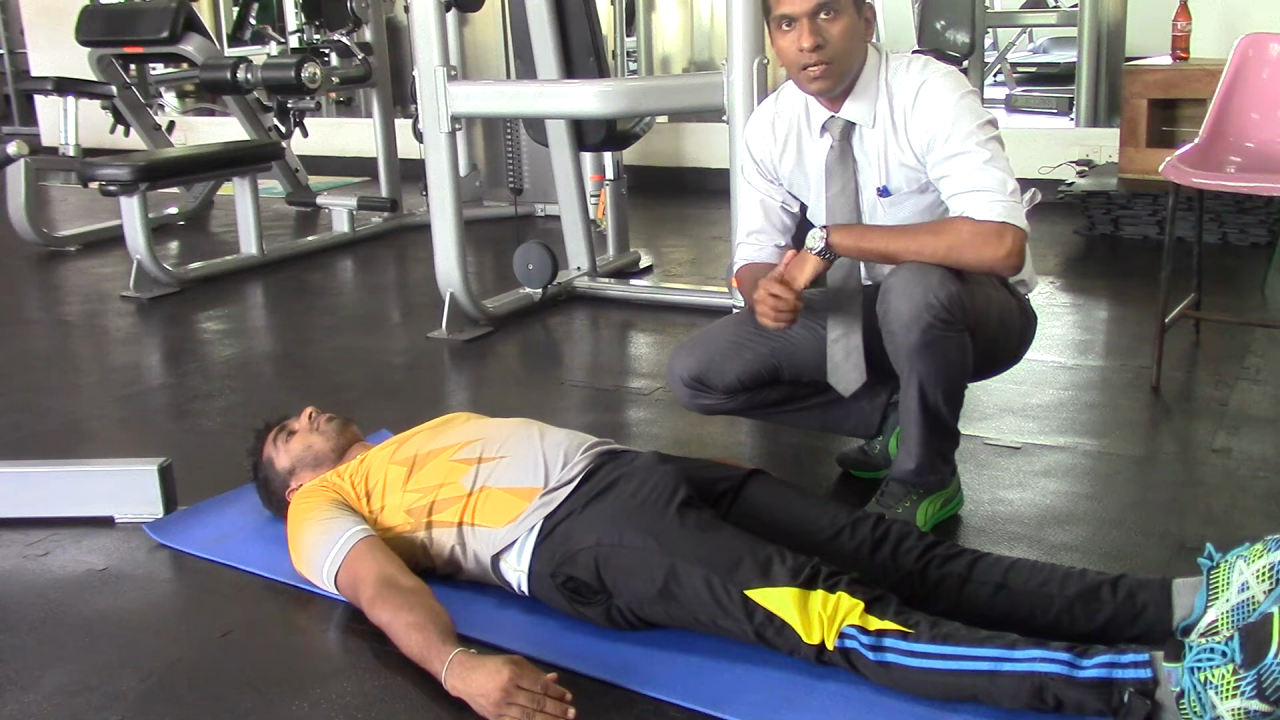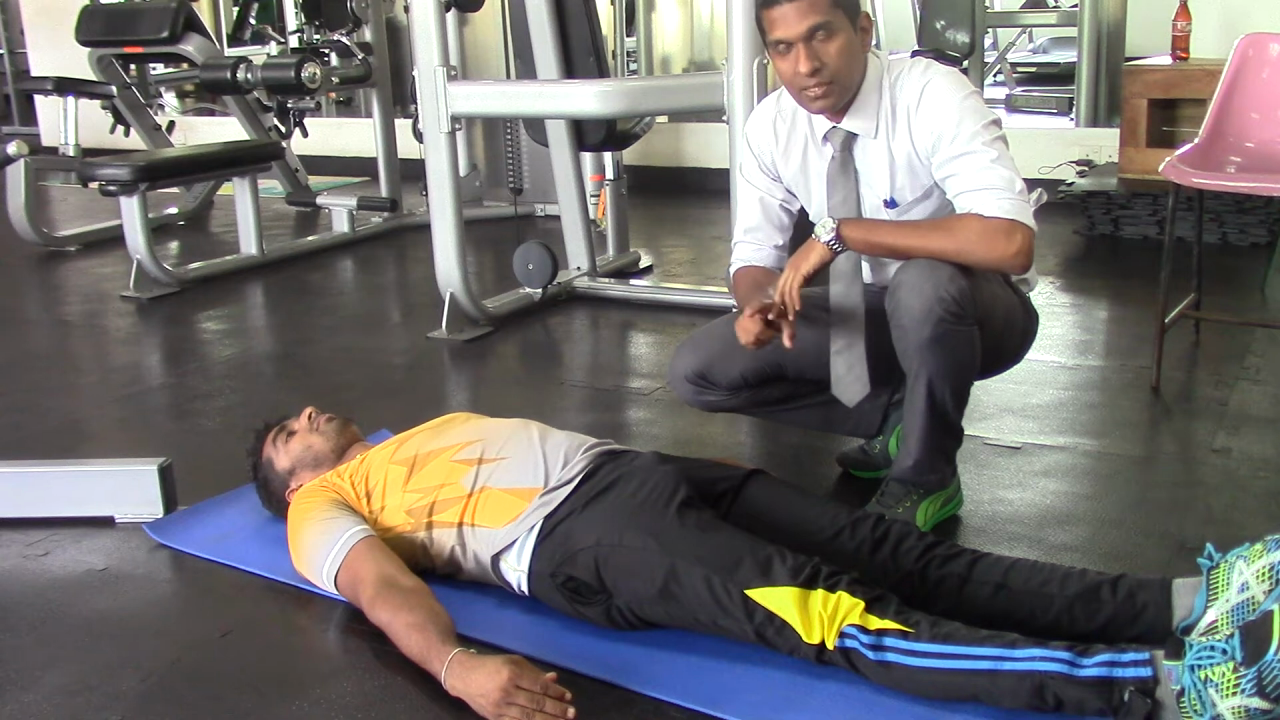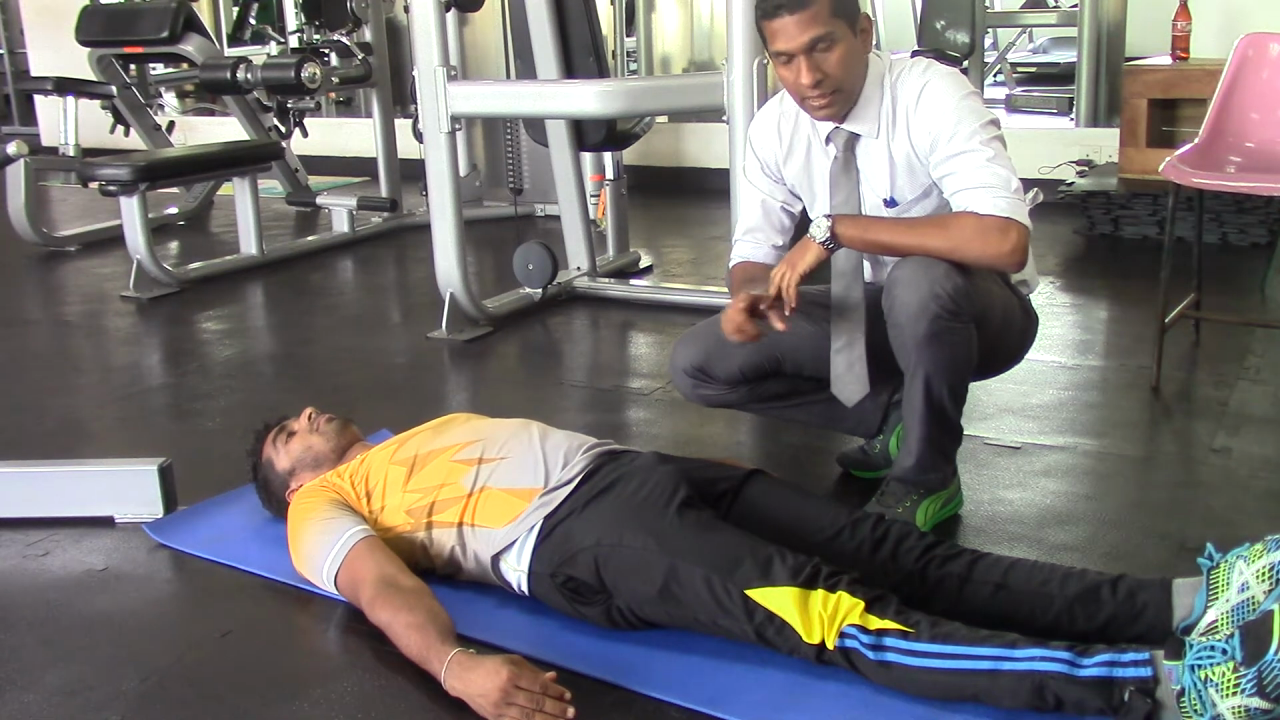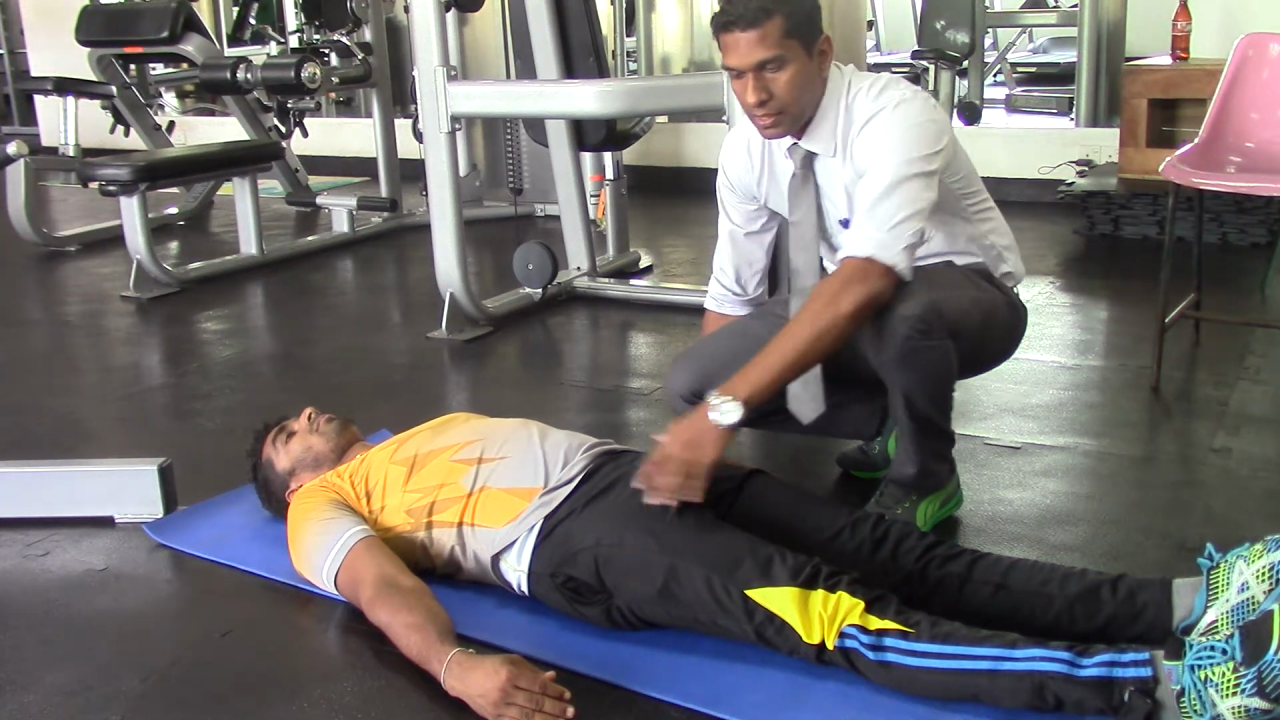
dt=1s
person 1, frame 1
left shoulder: (425, 436)
right shoulder: (323, 512)
right elbow: (383, 587)
left wrist: (718, 472)
left hip: (634, 470)
right hip: (576, 538)
left knee: (900, 553)
right knee: (836, 617)
left ankle: (1187, 604)
person 1, frame 2
left shoulder: (423, 437)
right shoulder: (324, 514)
right elbow: (383, 588)
left wrist: (720, 469)
left hip: (633, 469)
right hip: (576, 538)
left knee: (899, 555)
right knee: (837, 617)
left ankle: (1187, 604)
person 1, frame 3
left shoulder: (423, 438)
right shoulder: (323, 513)
right elbow: (382, 589)
left wrist: (715, 460)
left hip: (633, 471)
right hip: (574, 538)
left knee: (898, 557)
right knee: (833, 617)
left ankle: (1187, 604)
person 1, frame 4
left shoulder: (422, 436)
right shoulder: (323, 512)
right elbow: (383, 588)
left hip: (623, 470)
right hip: (570, 539)
left knee: (897, 555)
right knee: (830, 615)
left ankle: (1188, 603)
person 2, frame 1
left shoulder: (930, 92)
right shoulder: (770, 124)
left elbow: (1000, 243)
right elbow: (757, 253)
left wrist: (832, 238)
right wrist: (766, 287)
left hip: (973, 306)
right hip: (865, 307)
left knee: (915, 290)
right knee: (696, 372)
left ankle: (925, 477)
right ankle: (895, 416)
person 2, frame 2
left shoulder: (933, 95)
right shoulder: (769, 126)
left elbow: (1011, 242)
right elbow: (754, 257)
left wrist: (841, 232)
right wrist: (762, 303)
left hip: (967, 307)
right hip: (867, 308)
left knee: (925, 285)
right knee: (697, 370)
left ankle: (925, 477)
right ankle: (896, 417)
person 2, frame 3
left shoulder: (931, 97)
right shoulder: (774, 128)
left elbow: (1005, 241)
right elbow: (757, 253)
left wrist: (835, 229)
right wrist: (746, 293)
left hip: (970, 308)
right hip: (867, 308)
left knee: (921, 283)
right knee: (699, 363)
left ankle: (926, 477)
right ankle: (895, 417)
person 2, frame 4
left shoulder: (894, 117)
right shoulder: (745, 147)
left elbow: (866, 279)
right elbow: (732, 293)
left wrist: (726, 406)
right wrist: (697, 416)
left hip: (968, 299)
right hip: (855, 311)
left knee: (900, 309)
right knee: (691, 382)
left ankle: (924, 477)
right ankle: (890, 422)
